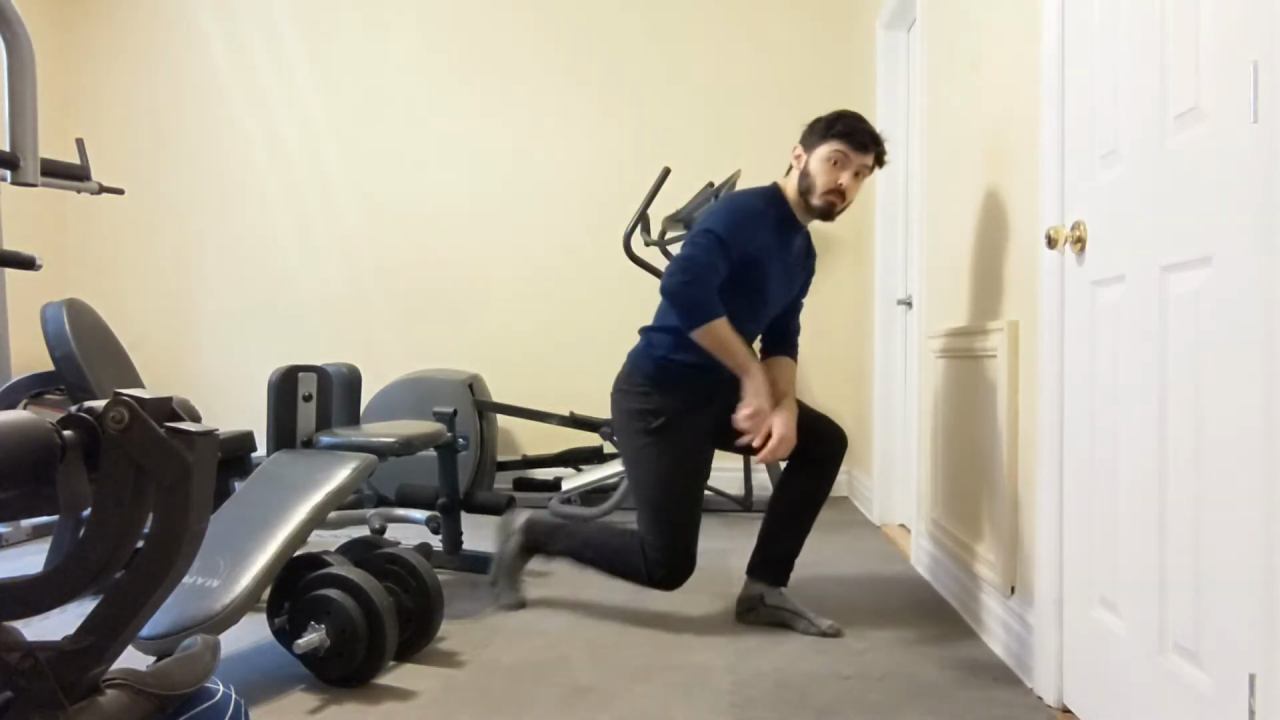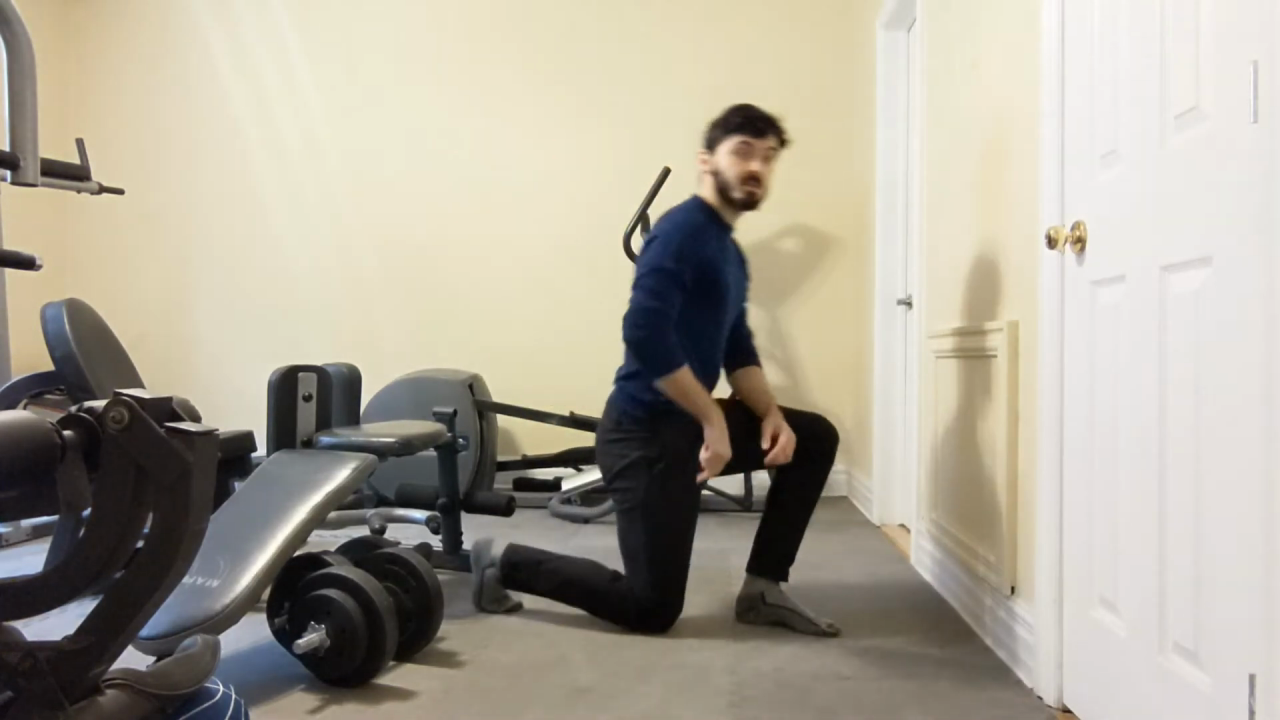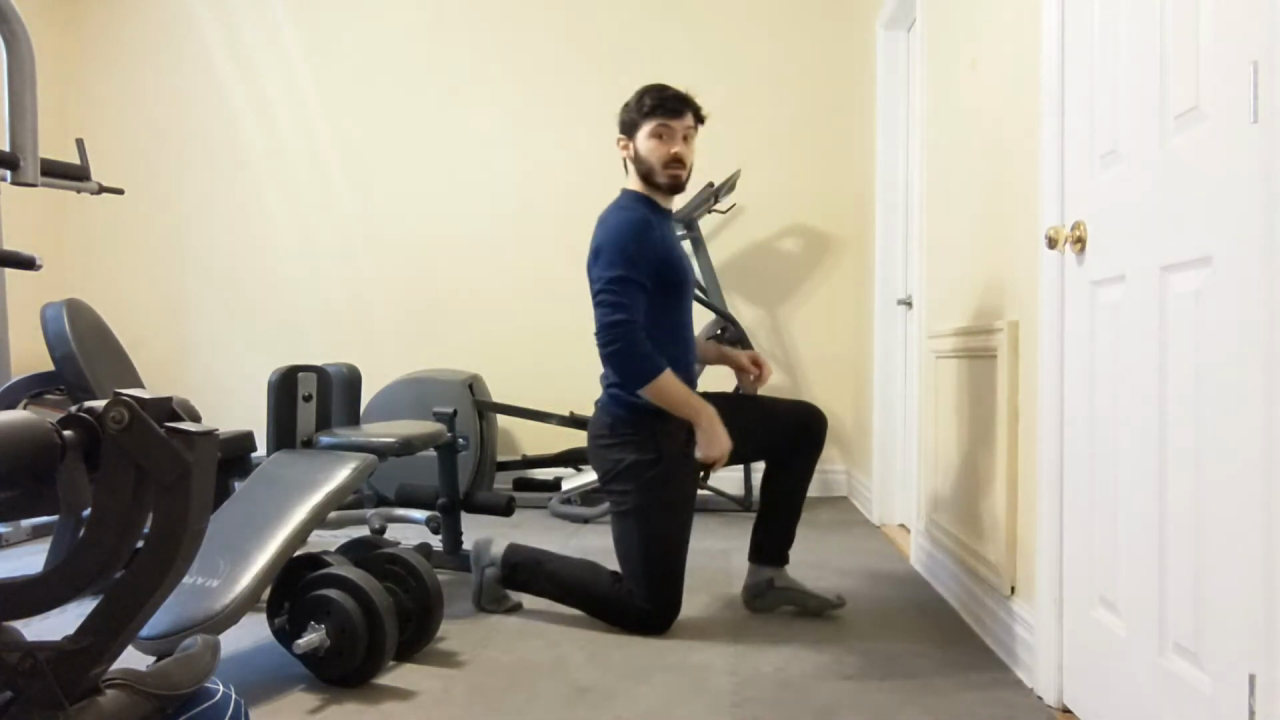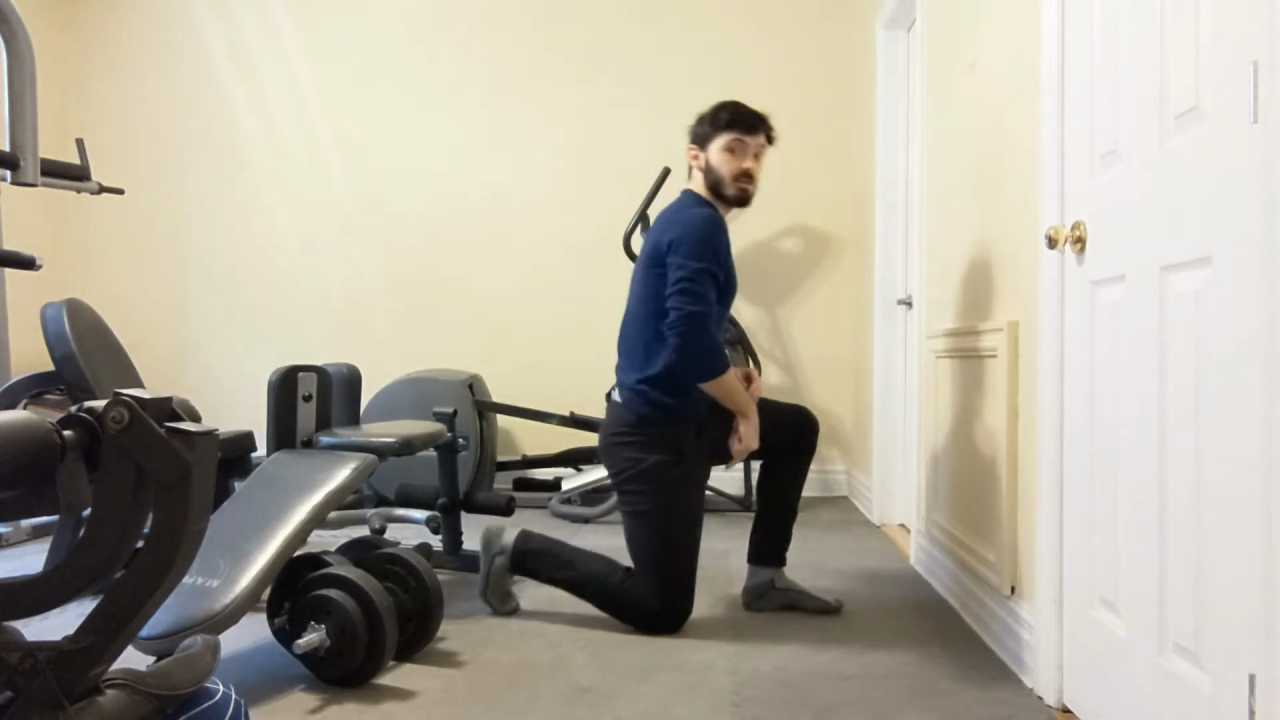
dt=0.4s
person 1, frame 1
left shoulder: (801, 252)
right shoulder: (742, 213)
left elbow: (781, 341)
right elbow: (683, 287)
left wrist: (786, 407)
right wrist: (749, 375)
left hip: (716, 388)
right hip: (657, 392)
left knee: (823, 441)
right knee: (666, 565)
left ankle: (764, 589)
right ankle: (531, 534)
person 1, frame 2
left shoulder: (730, 252)
right shoulder: (682, 230)
left elbow: (738, 350)
right elbow: (645, 332)
left wrist: (771, 414)
right wrist: (713, 420)
left hip: (688, 423)
right hip: (644, 433)
left knee: (814, 439)
right knee: (652, 607)
left ankle: (762, 589)
right ankle: (503, 562)
person 1, frame 3
left shoulder: (657, 222)
right shoulder: (627, 226)
right elbow: (622, 346)
left wrist: (727, 355)
right wrist: (703, 418)
left hip: (670, 417)
right hip: (639, 434)
left knee: (804, 424)
right knee: (651, 611)
left ankle: (767, 576)
right ankle: (504, 562)
person 1, frame 4
left shoulder: (685, 220)
right shoulder: (699, 224)
right elbow: (691, 339)
left wrist: (728, 376)
right wrist: (746, 410)
left hip: (673, 415)
right hip: (652, 431)
left knee: (797, 427)
right knee: (662, 609)
left ankle: (764, 578)
right ankle: (518, 548)
